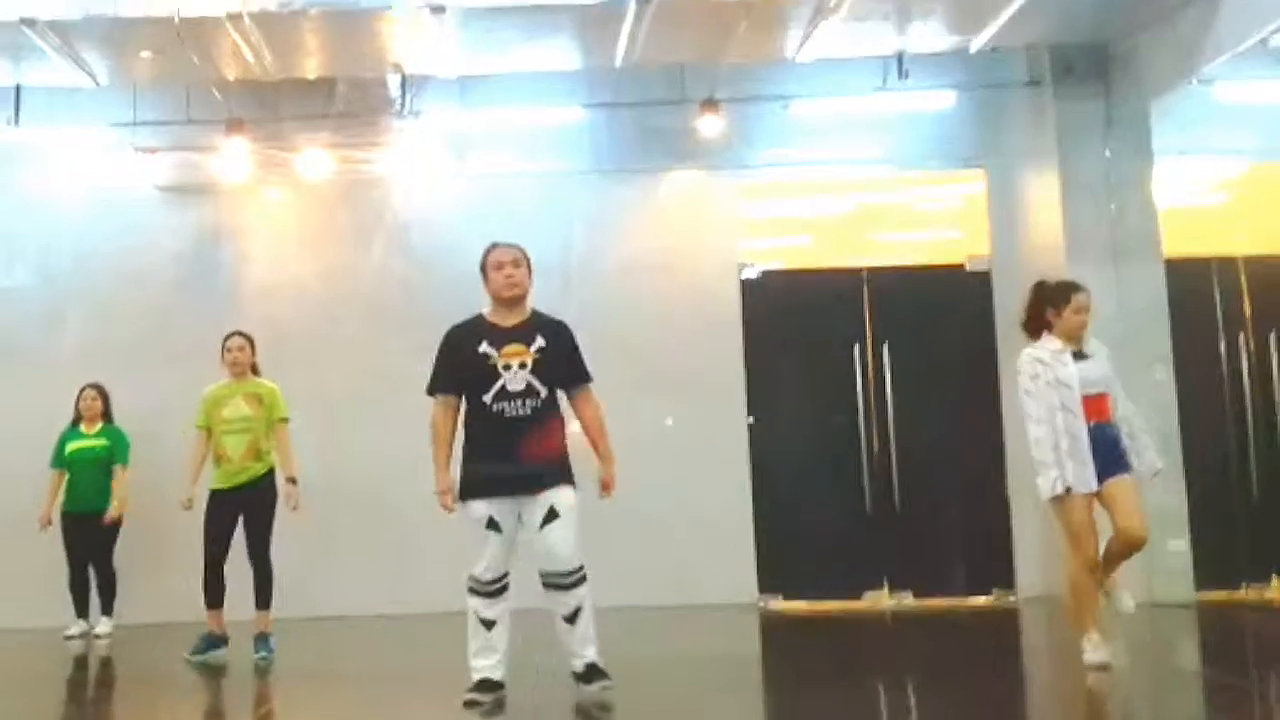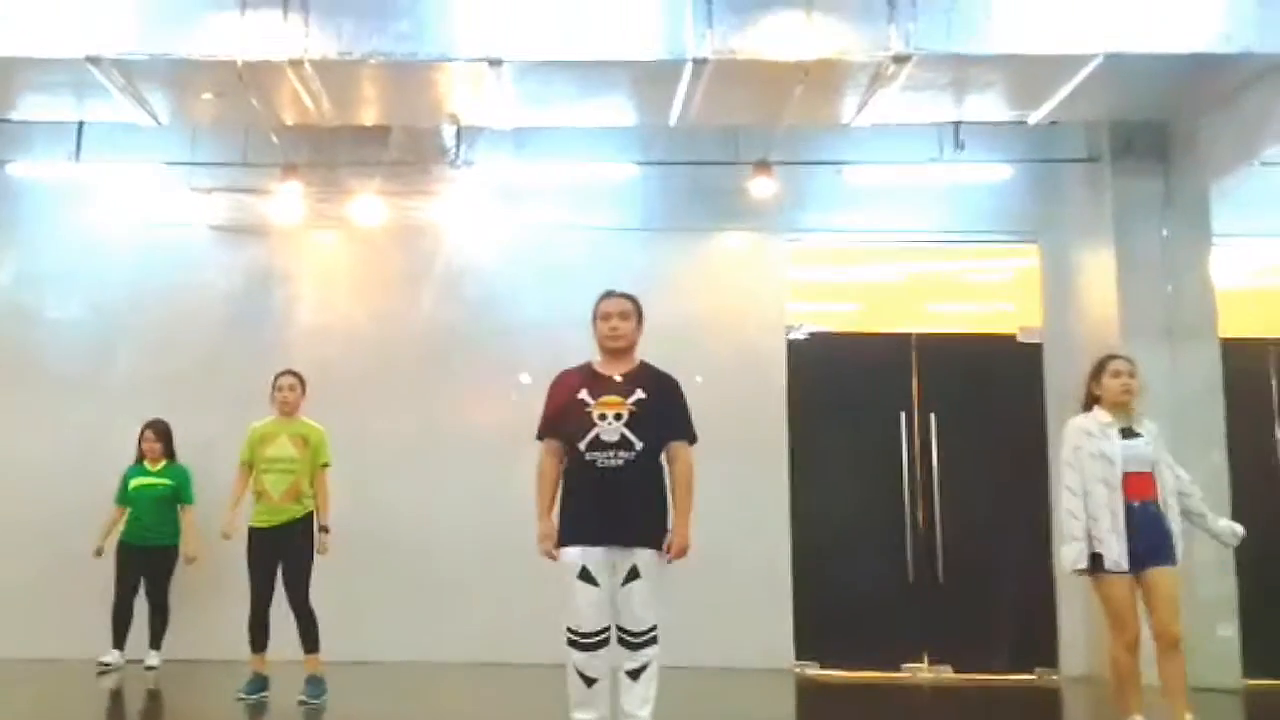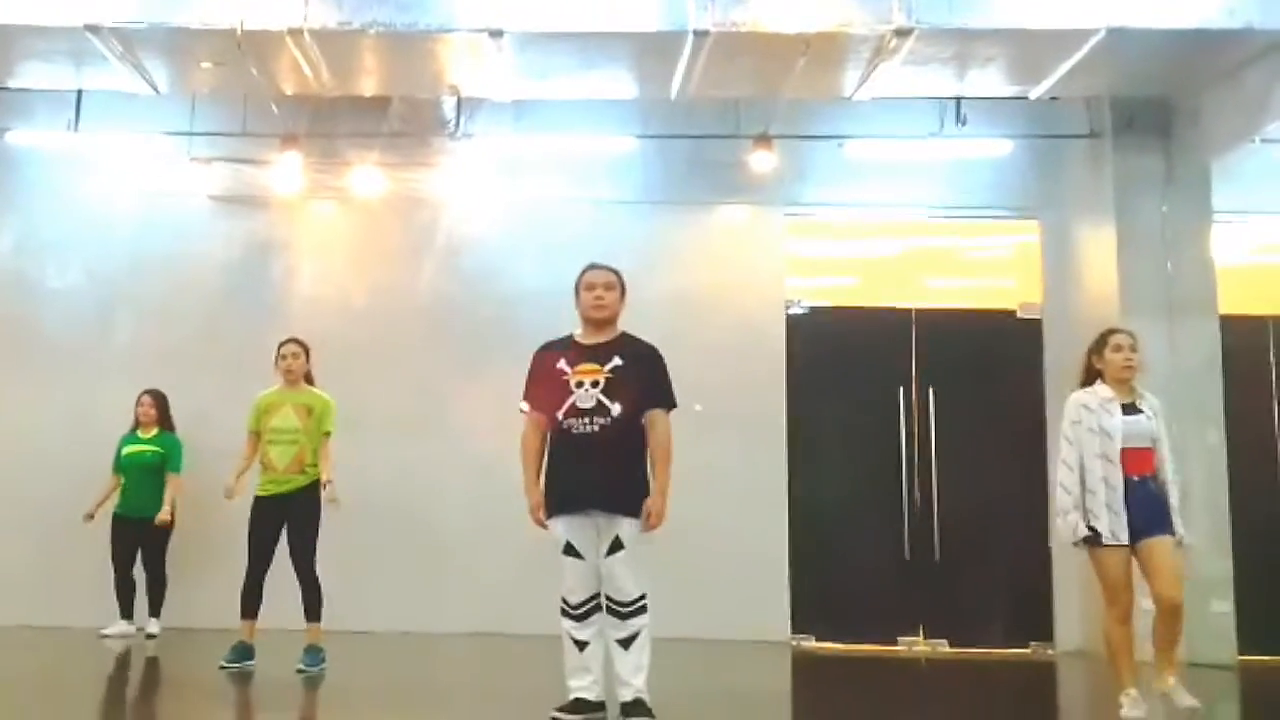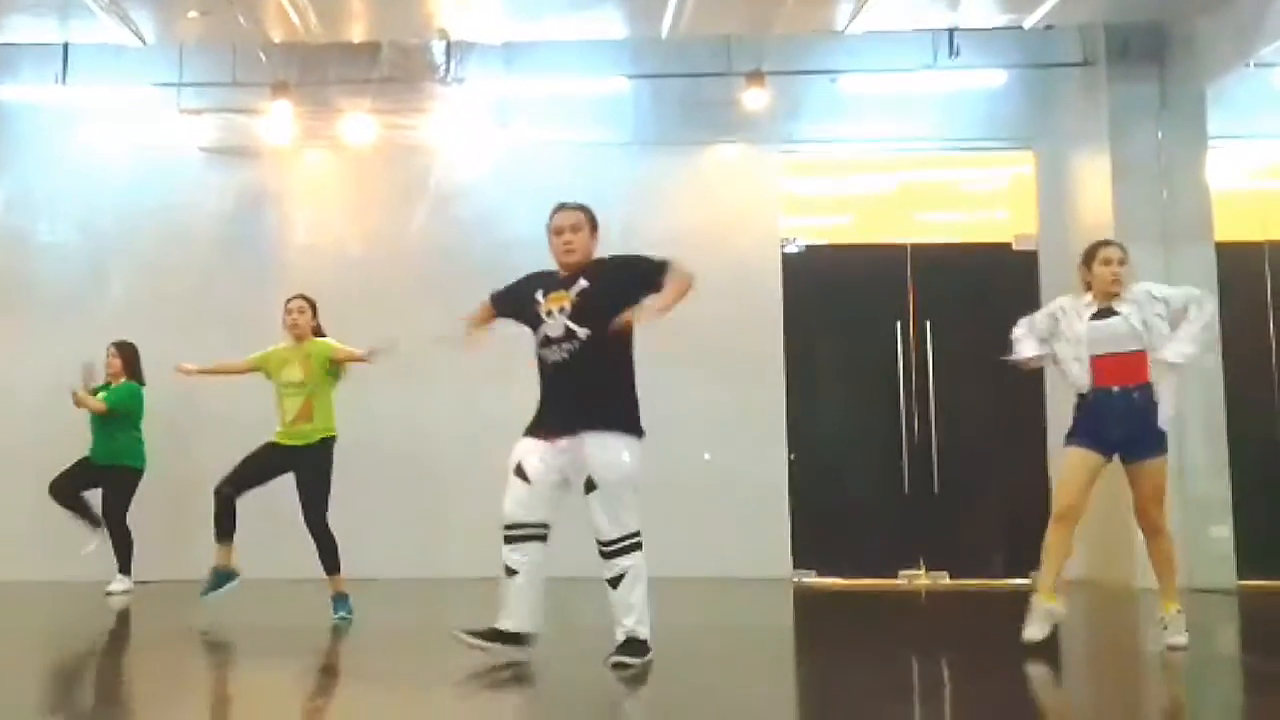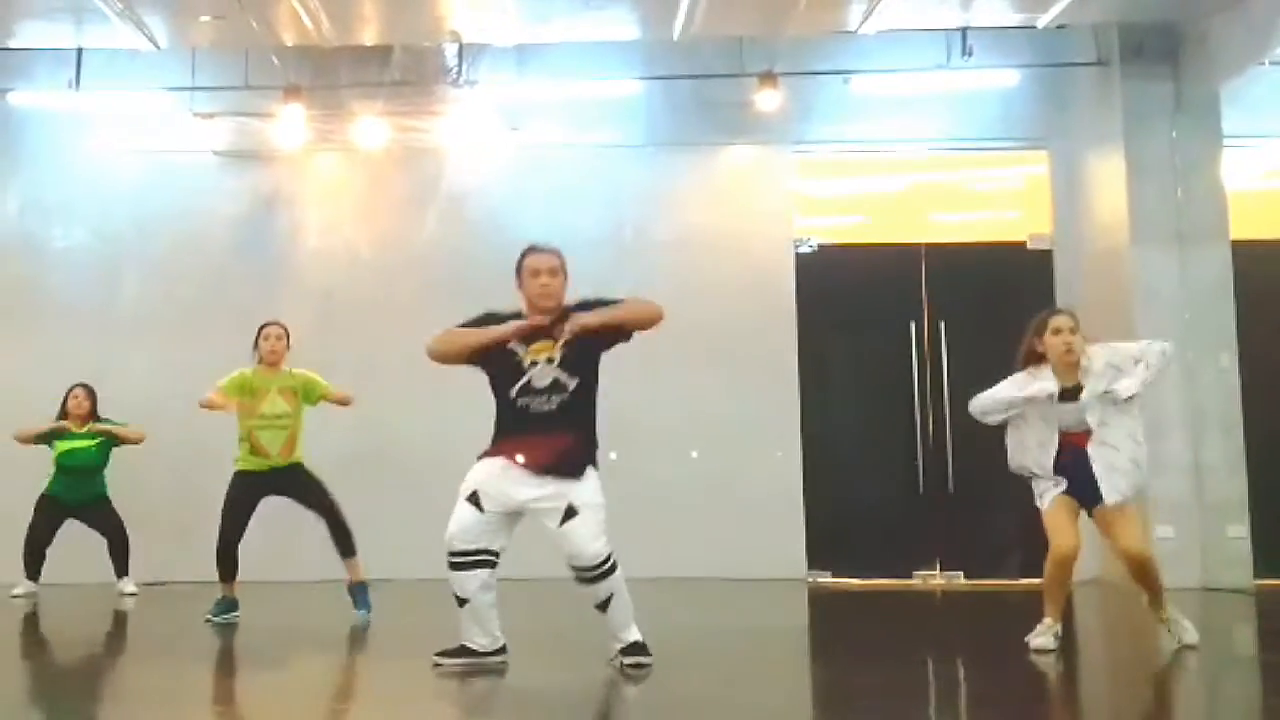
dt=0.7s
person 1, frame 1
left shoulder: (555, 333)
right shoulder: (462, 338)
left elbow: (582, 399)
right elbow: (445, 407)
left wrist: (606, 459)
right wrist: (442, 471)
left hip: (549, 475)
right hip: (487, 478)
left knee: (565, 567)
right knee: (489, 576)
left ankle: (585, 661)
right ankle: (488, 674)
person 1, frame 2
left shoulder: (662, 386)
right shoulder: (568, 384)
left elbow: (680, 457)
right elbow: (551, 455)
left wrist: (682, 523)
right wrist: (544, 519)
left hip: (642, 529)
right hip: (581, 529)
left knee: (638, 628)
right knee: (586, 629)
person 1, frame 3
left shoulder: (642, 355)
right shoulder: (549, 355)
left elbow: (658, 425)
right elbow: (534, 423)
left wrist: (659, 490)
right wrist: (531, 486)
left hip: (624, 497)
right hip: (567, 497)
left knee: (626, 596)
right knee: (577, 598)
person 1, frame 4
left shoulder: (617, 273)
right shoulder: (534, 287)
left elbow: (678, 275)
right elbow: (491, 307)
left wrist: (658, 303)
right wrist: (469, 326)
left hip: (606, 425)
right hip: (548, 428)
left knee: (617, 532)
right knee: (519, 519)
left ankle: (634, 635)
right ankle: (514, 627)
person 1, frame 5
left shoulder: (586, 318)
right shoulder: (497, 326)
left elbow: (652, 312)
right elbow: (437, 349)
left wrist: (592, 322)
right wrist: (504, 332)
left hip: (571, 468)
right hip: (506, 462)
left knee: (592, 557)
right knee: (464, 543)
left ankle: (627, 640)
right ankle: (483, 643)
person 2, frame 1
left shoulder: (1096, 351)
right shoulder: (1034, 358)
left elbow: (1118, 404)
right elbow: (1037, 418)
left wrist: (1145, 451)
right wrist: (1051, 471)
left hip: (1110, 448)
right hip: (1069, 455)
left knee: (1135, 531)
right knee: (1083, 553)
left ankle: (1104, 576)
right ankle: (1091, 637)
person 2, frame 2
left shoulder: (1148, 430)
right shoulder: (1081, 430)
left elbow: (1175, 481)
right elbow: (1073, 491)
left wrist: (1213, 523)
right wrist: (1076, 545)
left hip: (1154, 529)
right hip: (1111, 535)
left knee: (1170, 634)
right knee: (1126, 635)
person 2, frame 3
left shoulder: (1151, 404)
right shoulder: (1082, 404)
left elbow: (1163, 461)
right elbow: (1069, 464)
left wrist: (1176, 510)
right wrist: (1071, 516)
left hip: (1152, 502)
right hip: (1108, 507)
left knee: (1171, 598)
right knee: (1119, 608)
left ankle: (1169, 678)
person 2, frame 4
left shoulder: (1148, 297)
right shoulder: (1066, 309)
left elbow: (1201, 302)
right elbow: (1025, 330)
left wrist: (1181, 346)
right wrist: (1032, 352)
left hip: (1141, 416)
right hip: (1092, 420)
left knee: (1153, 520)
right knee: (1064, 508)
left ankle: (1172, 612)
right ankle: (1044, 602)
person 2, frame 5
left shoulder: (1104, 359)
right shoulder: (1028, 382)
left elbow: (1160, 349)
right elbow: (979, 407)
left wrist: (1132, 383)
right wrist: (1033, 391)
left hip: (1104, 471)
right hip: (1055, 474)
left knee: (1135, 550)
right knee: (1064, 548)
left ankle: (1162, 610)
right ankle: (1050, 624)
person 3, frame 1
left shoulder: (268, 392)
right shoulder: (211, 396)
left elbow: (281, 438)
right elbow: (202, 443)
left wrist: (291, 480)
right wrist: (190, 485)
left hip: (259, 482)
right hip: (221, 487)
left knee: (258, 557)
right knee: (213, 559)
left ankle: (263, 633)
right ankle: (215, 633)
person 3, frame 2
left shoulder: (314, 433)
right shoulder: (257, 432)
left elbow: (320, 484)
right elbow: (243, 477)
left wrist: (323, 527)
right wrist: (231, 514)
left hip: (298, 524)
right hip: (261, 525)
left knee: (298, 598)
right knee: (259, 601)
left ankle: (314, 677)
right ankle: (258, 676)
person 3, frame 3
left shoulder: (320, 402)
right shoulder: (263, 401)
left elbow: (325, 448)
right elbow: (252, 445)
left wrist: (328, 482)
right wrist: (237, 476)
left hip: (304, 493)
right hip: (267, 493)
left knee: (304, 568)
right knee: (256, 568)
left ankle: (314, 647)
right ankle: (245, 645)
person 3, frame 4
left shoulder: (324, 348)
right shoulder: (275, 354)
left elbow: (345, 353)
right elbow: (239, 366)
left wrist: (363, 355)
right wrist: (198, 370)
left hip: (317, 444)
right hip: (284, 442)
left knee: (315, 521)
right knee: (225, 490)
left ankle: (340, 595)
right ankle: (223, 568)
person 3, frame 5
left shoulder: (301, 380)
right shoulder: (241, 380)
left elbow: (338, 399)
right elbow: (207, 399)
left wrist: (346, 398)
right wrist: (227, 404)
left hip: (288, 468)
right hip: (249, 472)
left knee: (330, 511)
right knee: (228, 536)
left ankle: (357, 583)
right ankle: (227, 600)
person 4, frame 1
left shoulder: (114, 435)
right shoulder: (68, 436)
left elbow: (120, 472)
right elbow: (58, 474)
left wrist: (117, 504)
right wrist: (47, 508)
left hip: (105, 512)
right hip: (73, 512)
left knee: (101, 562)
right knee: (76, 566)
left ankle: (106, 618)
right ankle: (81, 620)
person 4, frame 2
left shoulder: (178, 473)
right shoulder: (132, 472)
left elbow: (186, 511)
right elbow: (119, 508)
left wrist: (189, 543)
right wrist: (103, 538)
left hip: (164, 546)
right hip: (130, 543)
left knee: (157, 598)
right knee: (123, 595)
left ankle: (154, 652)
right ankle: (117, 651)
person 4, frame 3
left shoulder: (169, 442)
right shoulder: (126, 440)
left elbow: (172, 478)
right elbow: (116, 477)
left wrist: (167, 508)
right wrist: (97, 506)
left hip: (155, 517)
right hip: (125, 514)
left knee: (154, 566)
right knee: (121, 566)
left ankle: (154, 620)
right ankle: (126, 621)
person 4, frame 4
left shoulder: (130, 390)
right shoulder: (105, 387)
left elbow: (97, 406)
right elbow: (79, 400)
left wrist: (81, 393)
right wrist: (85, 387)
left hip: (125, 463)
right hip: (98, 459)
left knee: (114, 517)
right knee: (59, 488)
left ankle: (124, 577)
right ankle: (96, 526)
person 4, frame 5
left shoulder: (104, 428)
right shoulder: (57, 429)
left elbow: (139, 437)
right elbow: (19, 436)
left wrist: (110, 429)
right wrist: (51, 428)
left hip: (93, 498)
right hip: (56, 498)
left knee: (116, 532)
right knee: (36, 540)
left ankle: (123, 580)
right ankle: (30, 582)
